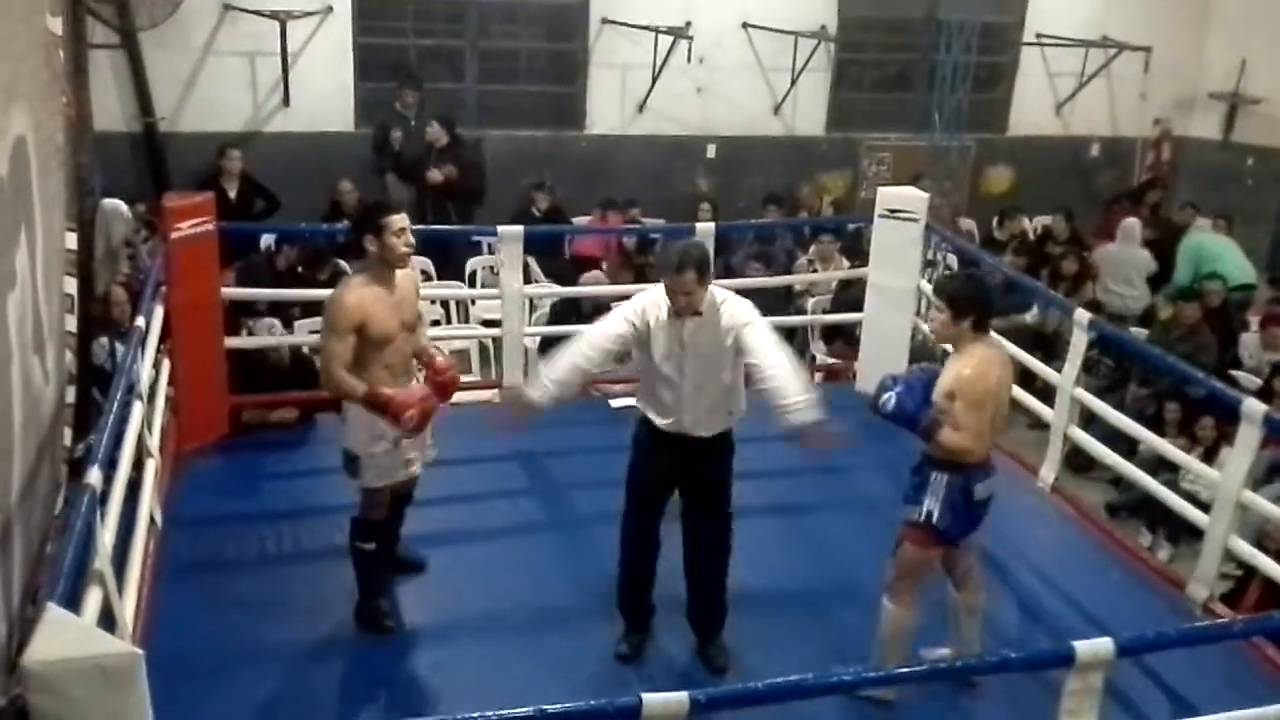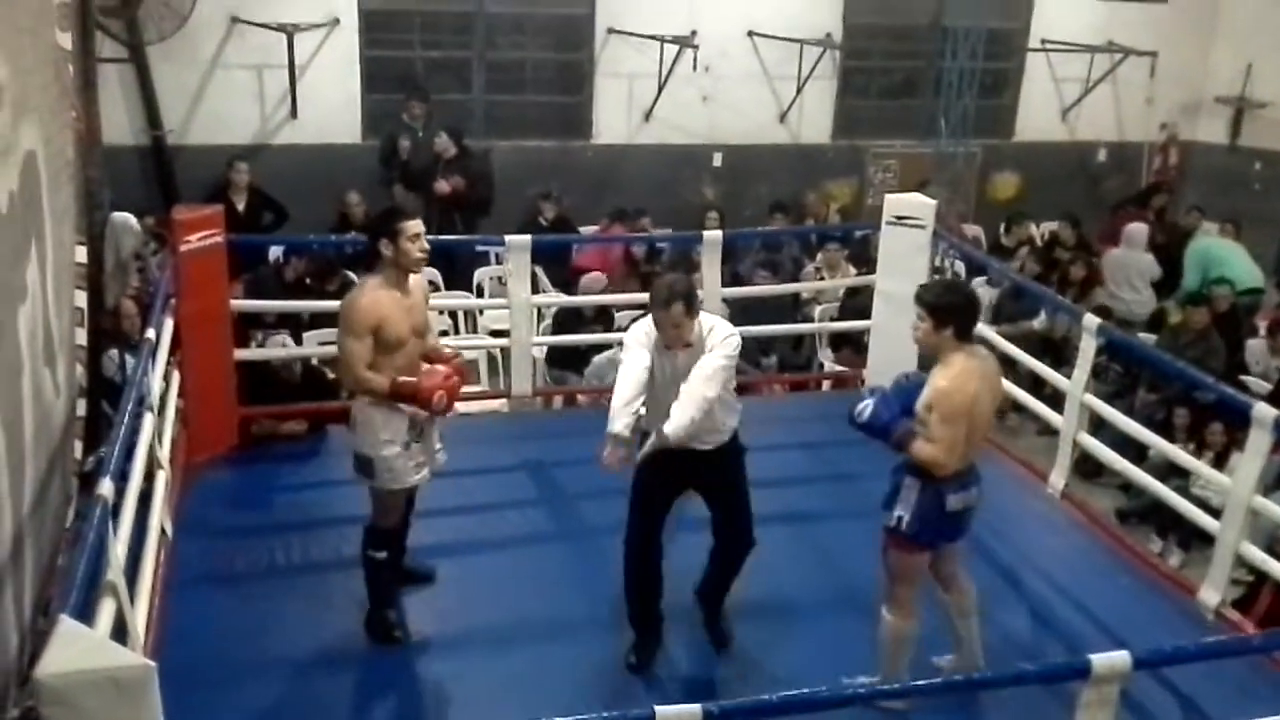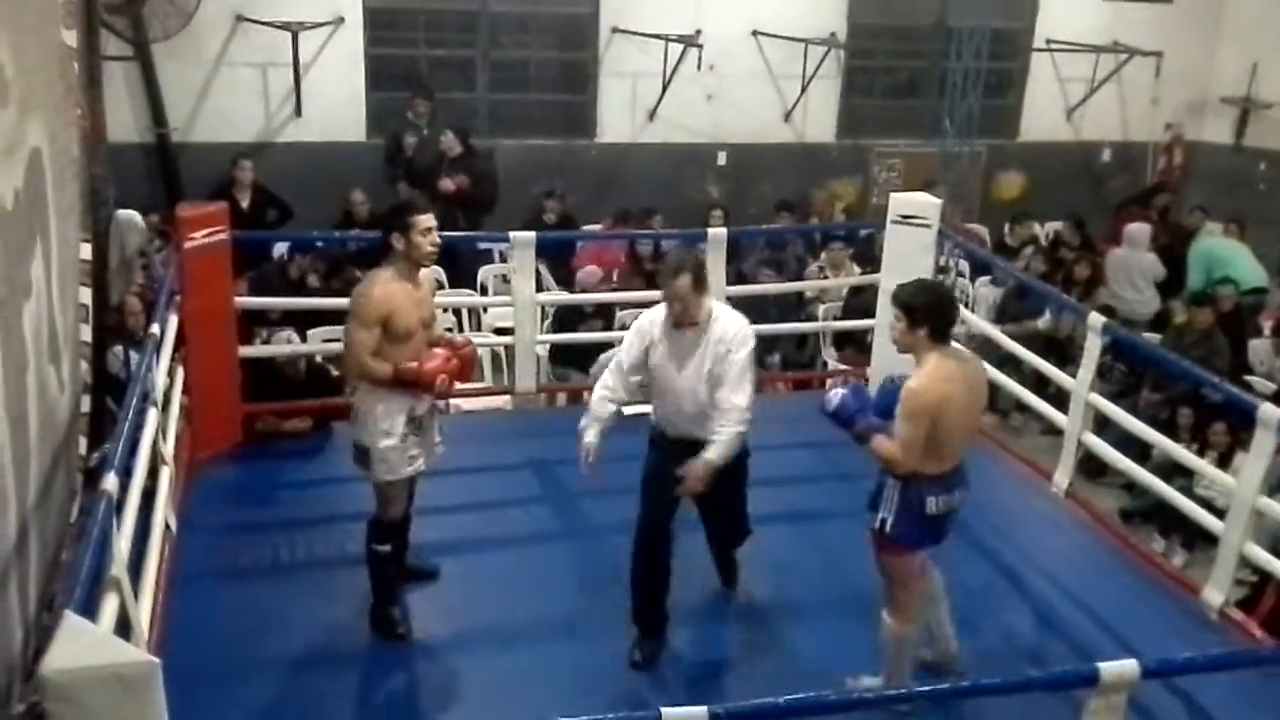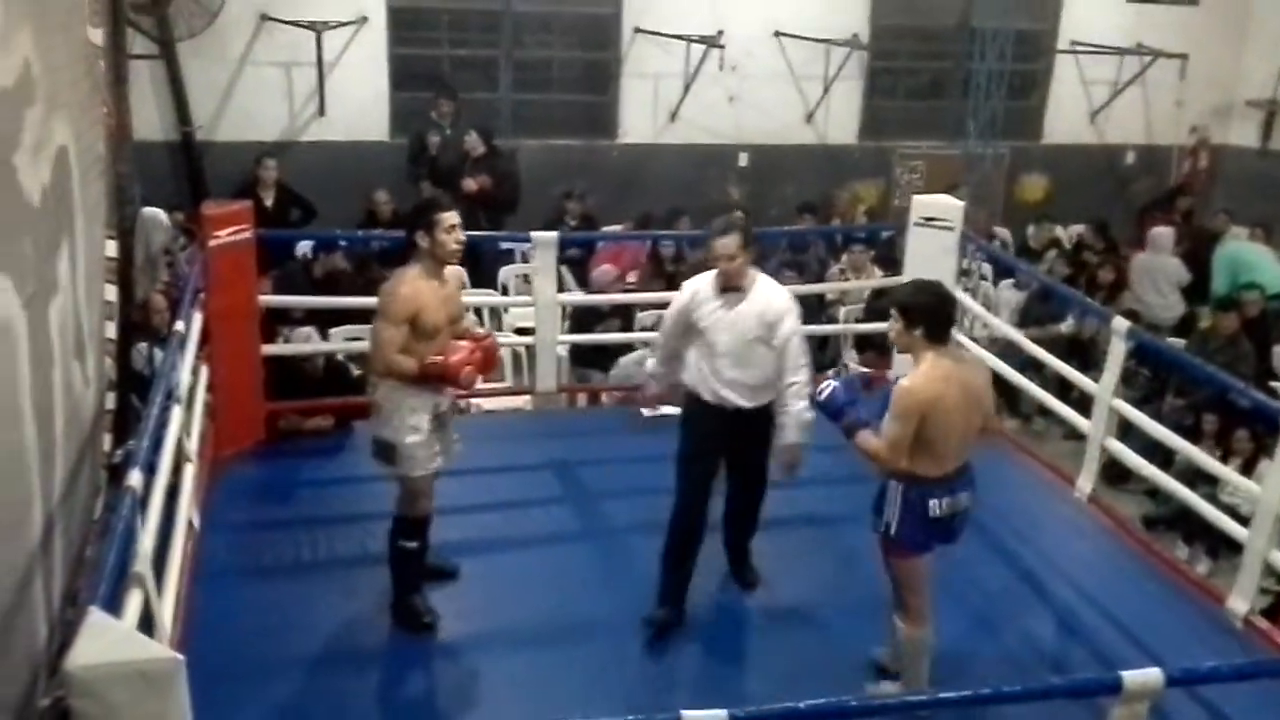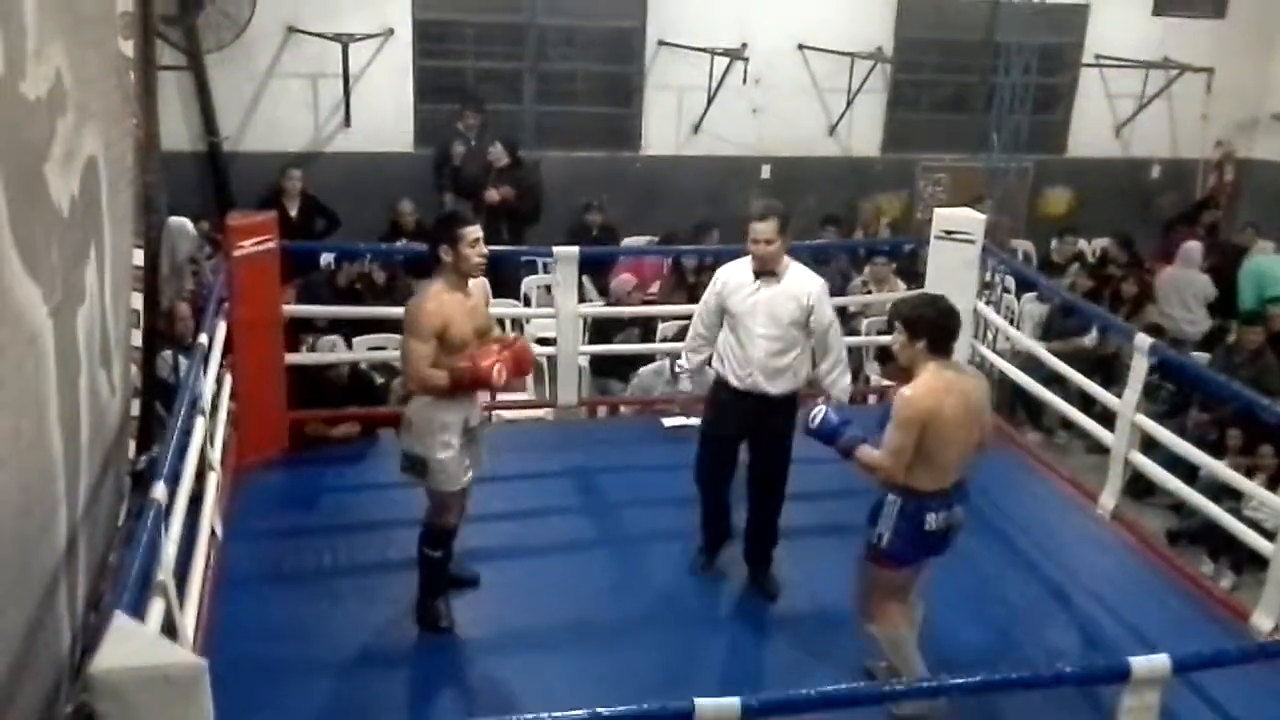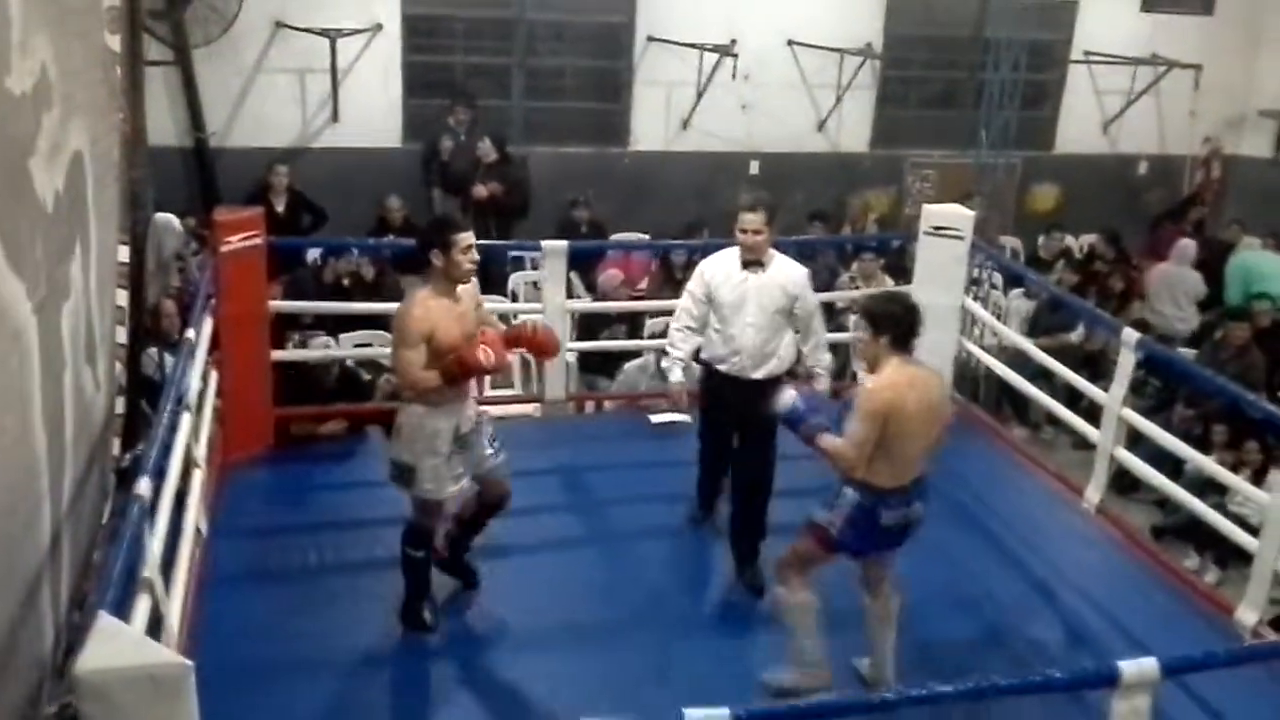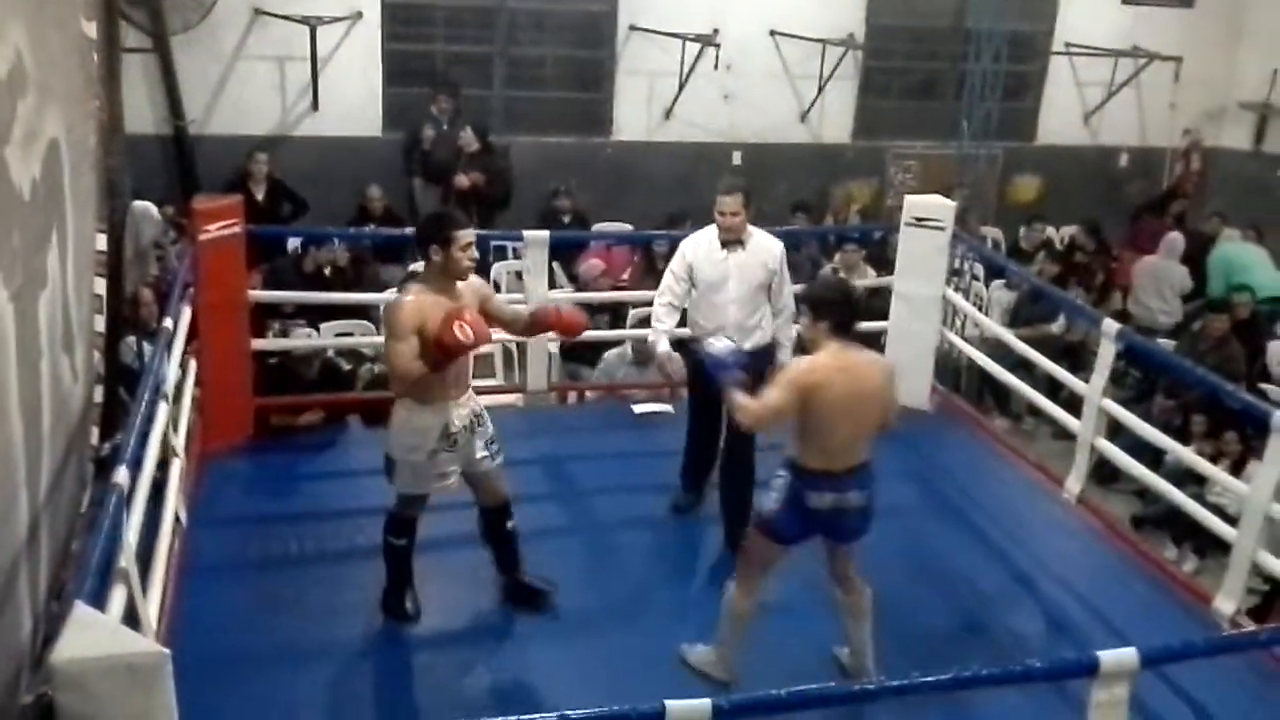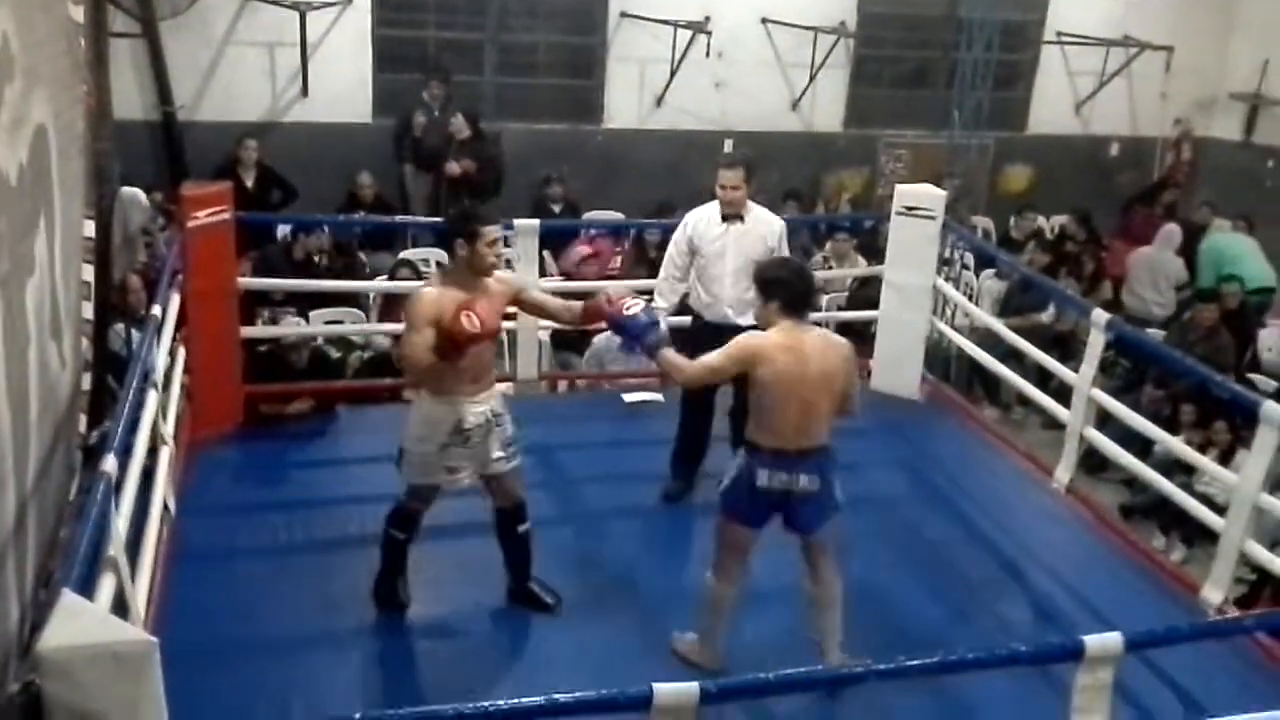
dt=0.2s
person 1, frame 1
left shoulder: (409, 277)
right shoulder: (348, 302)
right elbow: (333, 374)
left wrist: (432, 360)
right wrist: (382, 401)
left hip: (409, 401)
right hip: (373, 413)
left knee: (404, 488)
right knee: (374, 506)
left ankle: (386, 553)
right ankle: (371, 597)
person 1, frame 2
left shoulder: (418, 285)
right shoulder: (363, 304)
right elbow: (353, 376)
left wrist: (439, 355)
right wrist: (408, 390)
left hip: (418, 408)
right hip: (383, 416)
left knee: (407, 498)
right knee: (386, 513)
left ankle: (395, 566)
right ankle: (380, 606)
person 1, frame 3
left shoulder: (426, 279)
right shoulder: (374, 293)
right elbow: (357, 364)
left wrist: (448, 343)
right wrist: (412, 375)
left hip: (418, 401)
right hip: (384, 407)
left knee: (406, 492)
right knee: (390, 507)
left ankle: (397, 562)
right ankle: (384, 602)
person 1, frame 4
left shoulder: (453, 276)
right shoulder: (402, 291)
right elbow: (382, 361)
left wrist: (475, 338)
right wrist: (438, 369)
left hip: (438, 397)
right hip: (407, 402)
left knee: (425, 490)
right knee: (416, 502)
left ankle: (416, 561)
right ankle: (405, 595)
person 1, frame 5
left shoulder: (478, 288)
right shoulder: (428, 307)
right elbow: (415, 377)
left wrist: (507, 345)
right wrist: (470, 376)
left hip: (468, 409)
right hip: (437, 416)
left knee: (458, 501)
right knee: (445, 511)
left ankle: (441, 568)
right ankle: (429, 597)
person 1, frame 6
left shoulder: (470, 291)
right shoulder: (415, 313)
left elbow: (489, 329)
right elbow: (409, 385)
left wrist: (518, 334)
right wrist: (459, 368)
left hip: (466, 413)
right hip: (429, 422)
left knee: (497, 492)
right knee: (428, 516)
left ankle: (452, 551)
right ankle: (416, 598)
person 1, frame 7
left shoulder: (474, 288)
right shoulder: (406, 307)
left elbow: (514, 322)
right elbow: (400, 380)
left wrist: (545, 319)
right wrist: (441, 353)
left hip: (465, 409)
right hip: (423, 419)
left knee: (497, 499)
right knee: (409, 509)
left ankle: (513, 579)
right ankle: (398, 587)
person 1, frame 8
left shoulder: (502, 285)
right shoulder: (426, 300)
left elbow: (558, 309)
right elbow: (413, 371)
left wrist: (593, 310)
right wrist: (451, 346)
left hip: (487, 407)
right hip: (439, 412)
left knee: (511, 500)
right knee: (415, 503)
left ankle: (521, 582)
right ankle: (390, 575)
person 2, frame 1
left shoulder: (973, 371)
right shoulder: (990, 351)
left elbow: (970, 446)
left wrist: (917, 417)
right wrist: (931, 390)
left hip: (948, 484)
right hip: (966, 481)
left knee: (900, 585)
right knee: (962, 569)
right ankle: (968, 656)
person 2, frame 2
left shoulder: (951, 384)
right shoulder: (984, 361)
left elbow: (942, 459)
left wrist: (892, 427)
right wrist: (919, 398)
left hip: (927, 492)
right hip: (961, 486)
left knee: (899, 596)
right knee: (949, 571)
left ankle: (890, 686)
right ankle: (970, 660)
person 2, frame 3
left shoulder: (922, 387)
right shoulder: (971, 365)
left elbow: (902, 460)
left wrist: (858, 420)
left hip: (912, 495)
right hip: (950, 483)
left knee: (901, 596)
right knee: (917, 565)
left ankle: (895, 686)
right ankle: (945, 647)
person 2, frame 4
left shoulder: (913, 387)
right shoulder: (975, 367)
left elbow: (888, 457)
right elbow: (986, 423)
left wrist: (848, 414)
left hip: (916, 497)
right hip: (958, 486)
left knee: (910, 600)
right knee: (915, 580)
left ankle: (913, 690)
right ankle: (902, 659)
person 2, frame 5
left shoulder: (914, 397)
right shoulder: (975, 381)
left elbow: (889, 469)
right elbow: (980, 440)
left wrist: (843, 436)
left hip: (911, 509)
right hip: (952, 501)
left knee: (876, 607)
right knee: (902, 591)
right ankle: (898, 670)
person 2, frame 6
left shoulder: (877, 389)
right shoulder: (935, 381)
left elbow: (849, 459)
left wrist: (808, 424)
left hip: (868, 503)
right hip: (911, 498)
left knee: (790, 569)
right knee: (878, 582)
left ankle: (809, 669)
right ankle: (881, 671)
person 2, frame 7
left shoulder: (807, 371)
right shoulder: (881, 369)
left elbow: (750, 418)
right elbow: (883, 424)
left wrist: (727, 375)
left hip: (806, 487)
right hip: (856, 486)
left knee: (748, 571)
right knee: (846, 574)
left ankle: (720, 660)
right ankle: (862, 663)
person 2, frame 8
left shoulder: (756, 346)
right shoulder: (840, 349)
left elbow: (687, 374)
right elbow: (846, 406)
left wrist: (649, 336)
left hip: (762, 469)
right hip: (815, 468)
left knee: (728, 564)
right knee: (822, 563)
left ankle: (707, 649)
right ankle: (831, 656)
person 3, frame 1
left shoulder: (736, 314)
right shoulder: (645, 308)
left elbow: (771, 359)
right elbow: (595, 345)
left wrist: (802, 414)
right wrist: (541, 391)
left hip: (711, 442)
right hip: (656, 434)
left knee: (711, 541)
right knee: (639, 532)
left ankle: (708, 631)
right ankle: (636, 623)
person 3, frame 2
left shoulder: (722, 337)
right shoulder: (641, 333)
left elbow: (701, 390)
right elbow: (630, 380)
left wrist: (668, 435)
right wrist: (619, 433)
left hip: (718, 448)
right hip: (661, 448)
left knee: (737, 538)
right knee: (640, 540)
left ankle: (711, 602)
right ankle: (646, 632)
person 3, frame 3
left shoulder: (733, 328)
right shoulder: (650, 323)
left elbow: (736, 401)
right elbow: (617, 377)
left wrist: (709, 461)
right wrist: (591, 430)
left hip: (721, 446)
right hip: (669, 441)
left knee: (732, 528)
right knee: (651, 536)
left ankle: (724, 554)
right ankle: (650, 629)
person 3, frame 4
left shoulder: (777, 300)
right shoulder: (694, 291)
left elbow: (794, 372)
right elbow: (669, 342)
left wrist: (794, 433)
right wrist: (656, 383)
left hip: (756, 415)
right hip: (704, 410)
left knee: (747, 500)
right knee: (689, 505)
left ankle: (740, 555)
right ankle: (671, 600)
person 3, frame 5
left shoulder: (809, 287)
right shoulder: (727, 277)
left elbow: (830, 347)
right elbow: (703, 331)
left wrist: (840, 400)
right wrist: (687, 377)
left hip: (779, 402)
right hip: (728, 394)
left knee: (768, 489)
right knee: (711, 475)
left ankle: (759, 563)
right ankle: (713, 539)
person 3, frame 6
left shoulder: (794, 275)
right shoulder: (712, 267)
left elbow: (811, 331)
right elbow: (686, 322)
left wrist: (820, 380)
right wrist: (675, 372)
left hip: (765, 386)
right hip: (718, 379)
left knee: (755, 474)
right knee: (712, 454)
left ankle: (747, 556)
right ankle: (707, 500)
person 3, frame 7
left shoulder: (772, 250)
right shoulder: (693, 246)
left elbow: (783, 307)
right elbow: (668, 298)
left wrist: (784, 353)
right wrist: (662, 344)
left hip: (752, 356)
left knee: (741, 441)
right knee: (702, 427)
left ankle: (737, 524)
right ankle: (692, 485)
person 3, frame 8
left shoulder: (772, 227)
right shoulder: (695, 221)
right elbow: (672, 274)
left hip: (750, 331)
right hip: (705, 327)
left knee: (744, 410)
right knee: (695, 403)
right ankle: (683, 472)
